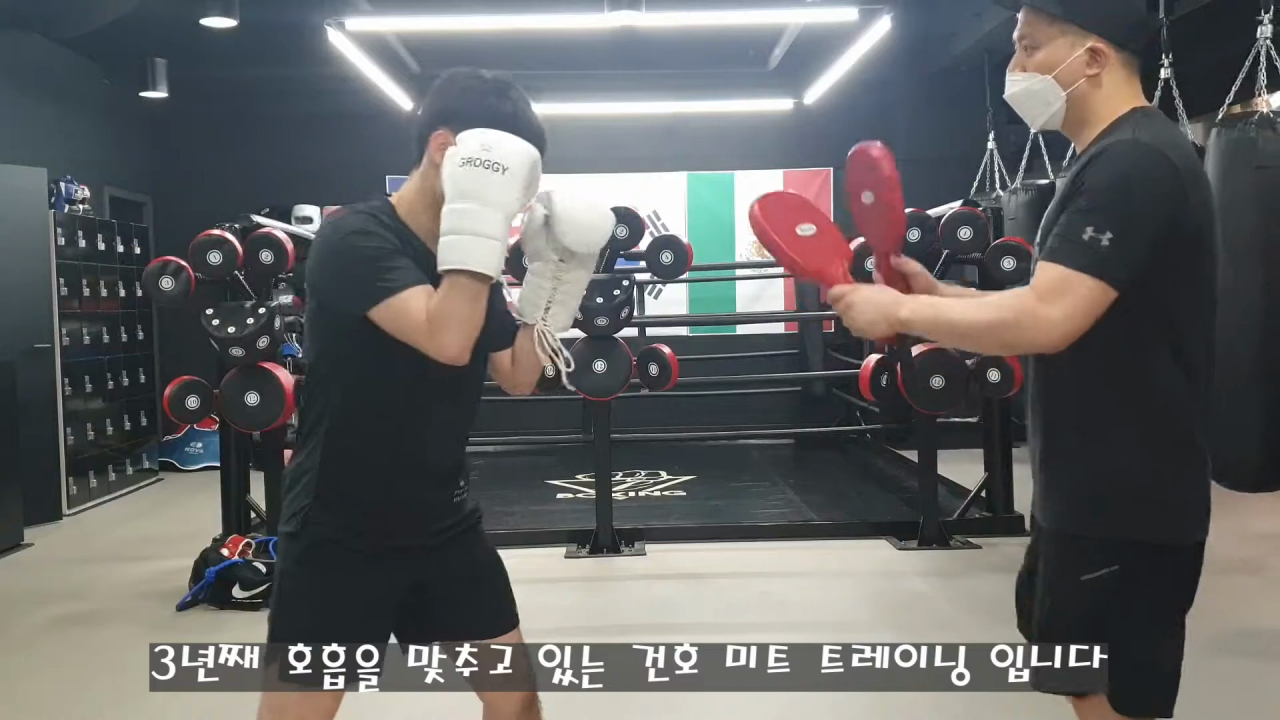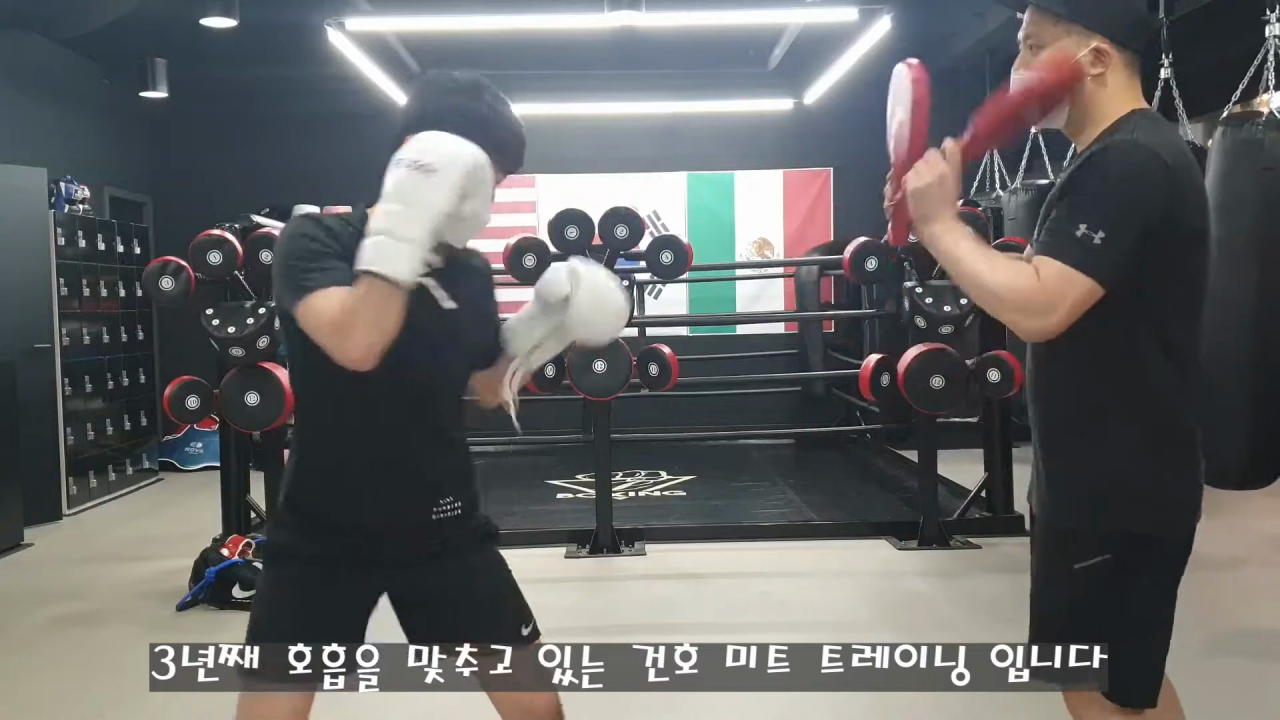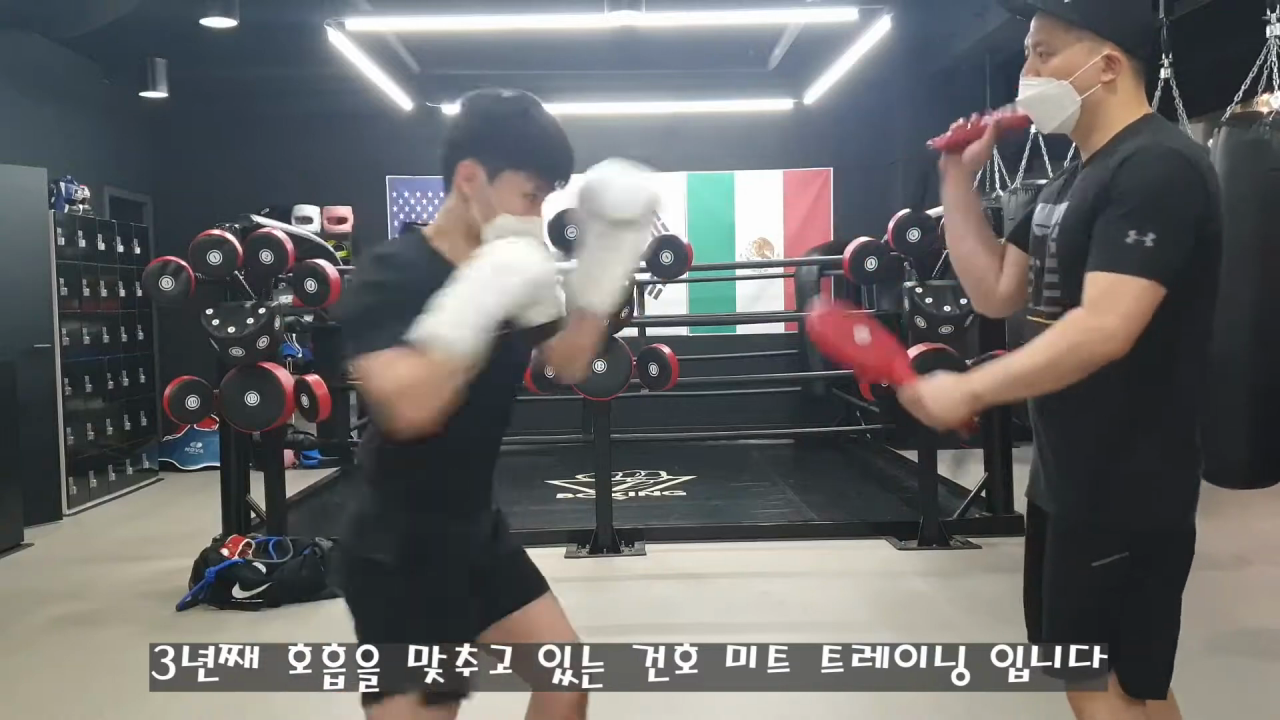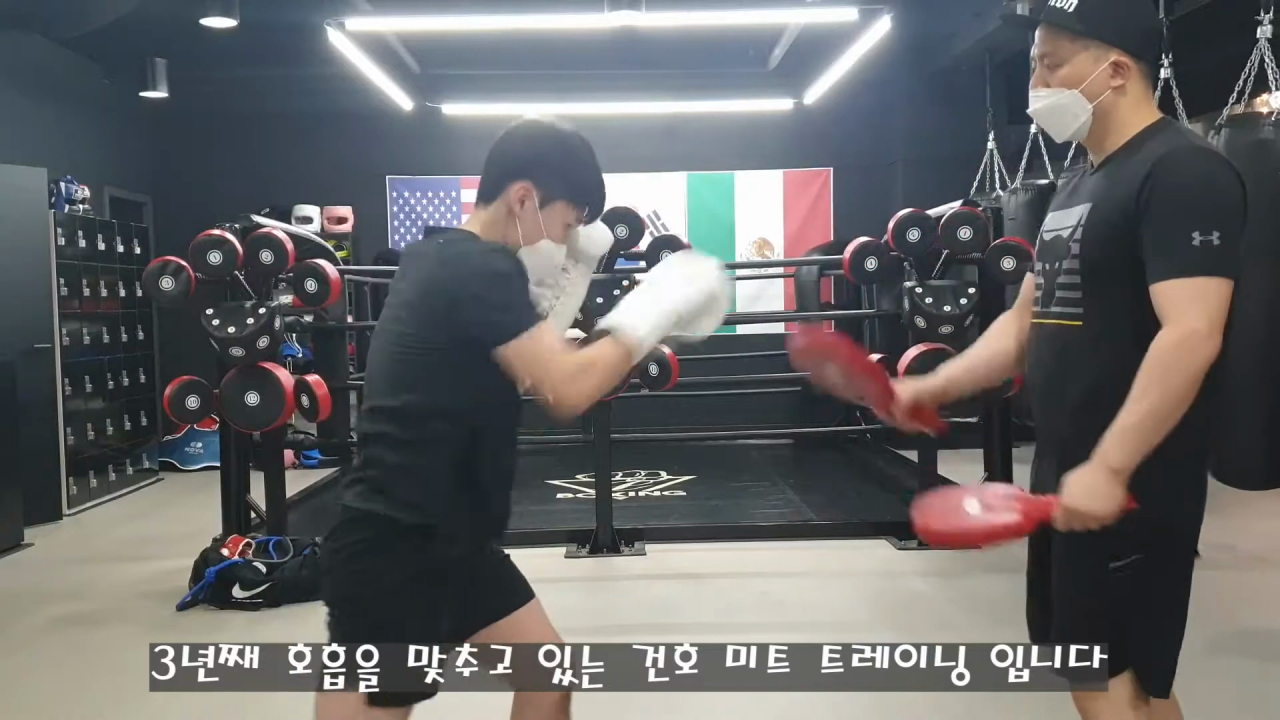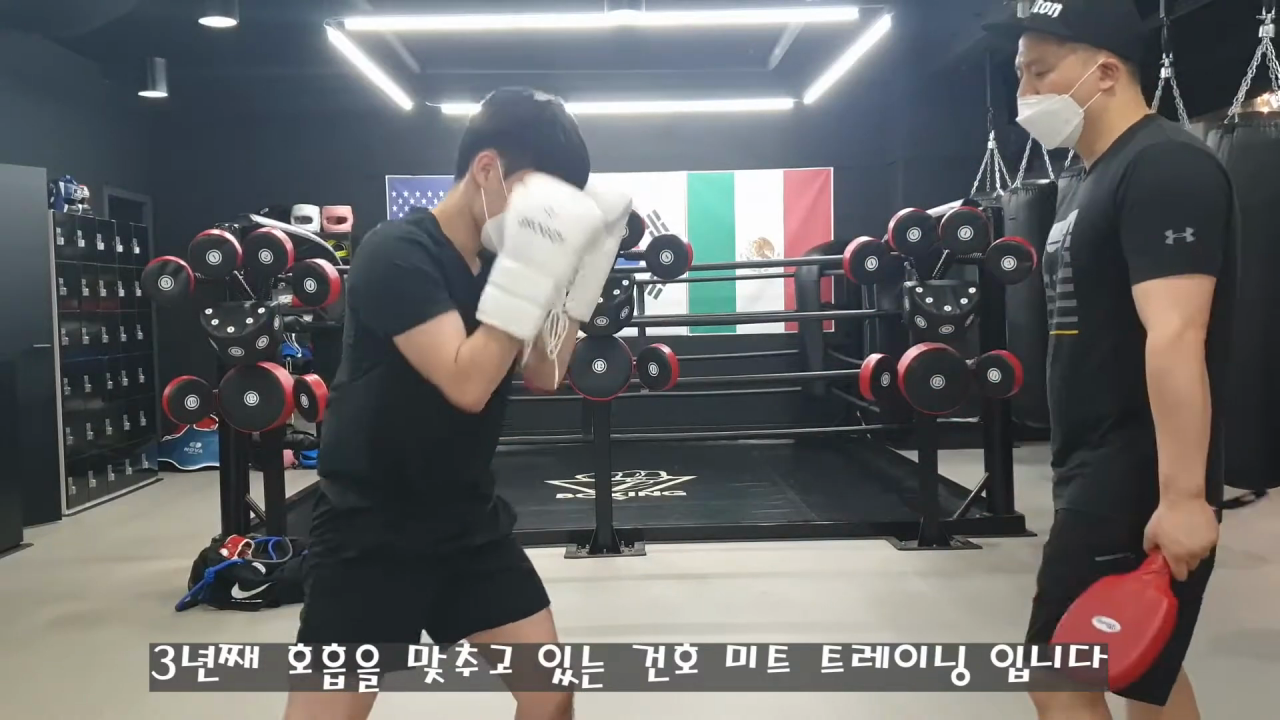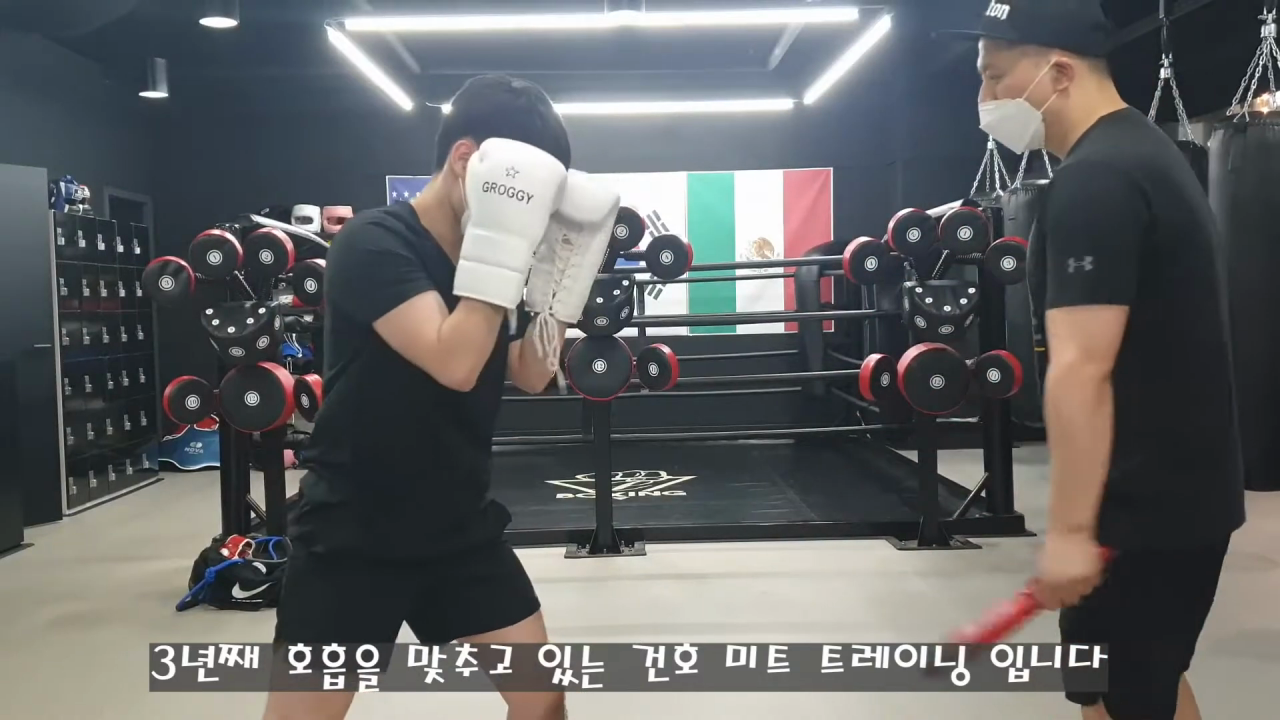
dt=0.3s
person 1, frame 1
left shoulder: (1133, 164)
right shoulder: (1110, 162)
left elbow: (1046, 320)
right elbow: (1054, 309)
left wrist: (901, 313)
right wrist: (937, 297)
left hip: (1127, 493)
right hip: (1093, 483)
person 1, frame 2
left shoulder: (1133, 163)
right shoulder: (1107, 161)
left elbow: (1039, 308)
right elbow: (1041, 287)
left wrist: (941, 223)
right wrist: (940, 219)
left hip: (1123, 482)
right hip: (1094, 474)
person 1, frame 3
left shoulder: (1158, 171)
right shoulder: (1076, 176)
left elbow: (1102, 329)
right elbow: (996, 290)
left wrist: (966, 391)
right wrist: (957, 187)
left hip: (1130, 482)
right hip: (1066, 470)
person 1, frame 4
left shoulder: (1185, 174)
right shoulder: (1078, 185)
left elbow: (1190, 337)
right elbow: (1027, 321)
left wrist: (1109, 470)
right wrist: (938, 384)
left hip: (1131, 488)
right hip: (1068, 478)
person 1, frame 5
left shoulder: (1163, 167)
right shoulder: (1104, 177)
left elbow: (1176, 339)
left wrist: (1180, 493)
left hip: (1137, 483)
right hip: (1107, 473)
person 1, frame 6
left shoulder: (1093, 181)
right shoulder: (1137, 156)
left elbow: (1082, 371)
left wrist: (1069, 528)
left hip: (1143, 502)
right hip: (1175, 484)
person 2, frame 1
left shoulder: (459, 254)
right shoulder: (352, 238)
left elbow: (518, 374)
right elbow: (447, 340)
left wrist: (556, 269)
right wrist: (480, 218)
left hip: (442, 523)
right hip: (340, 532)
person 2, frame 2
left shoulder: (468, 271)
right shoulder: (314, 240)
right elbow: (355, 346)
left wrist: (545, 326)
right wrist: (405, 222)
left hip: (445, 533)
right hip: (322, 538)
person 2, frame 3
left shoulder: (492, 269)
right shoulder: (386, 277)
left elbow: (569, 362)
right elbow: (410, 407)
left wrist: (605, 254)
right wrist: (478, 300)
left hip: (468, 526)
right hip: (402, 544)
person 2, frame 4
left shoulder: (445, 263)
right shoulder: (479, 270)
left elbow: (504, 374)
right elbow: (568, 390)
left wrist: (551, 297)
right wrist: (656, 309)
left hip: (427, 535)
right hip: (390, 544)
person 2, frame 5
left shoulder: (496, 262)
right shoulder: (396, 252)
left elbow: (545, 374)
right elbow: (468, 383)
left wrist: (581, 263)
right wrist: (532, 265)
left hip: (468, 525)
right hip: (371, 534)
person 2, frame 6
left shoulder: (482, 253)
right shoulder: (372, 243)
left elbow: (531, 374)
right elbow: (453, 364)
left wrist: (569, 255)
right wrist: (505, 242)
left hip: (460, 526)
right hip: (353, 532)
